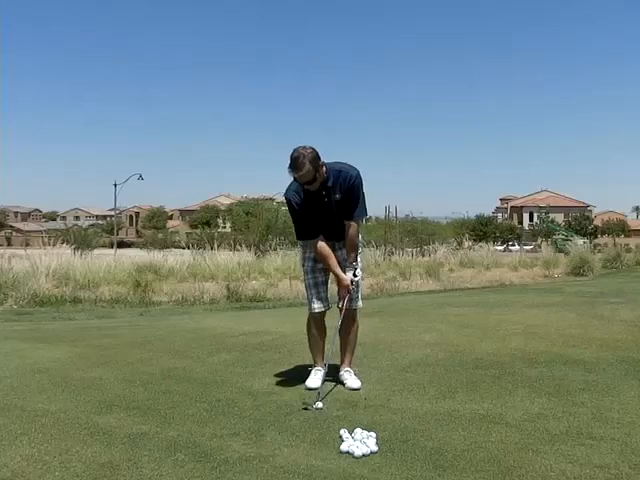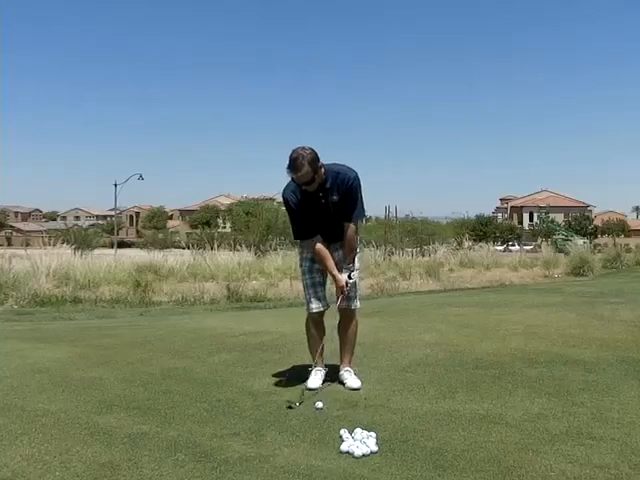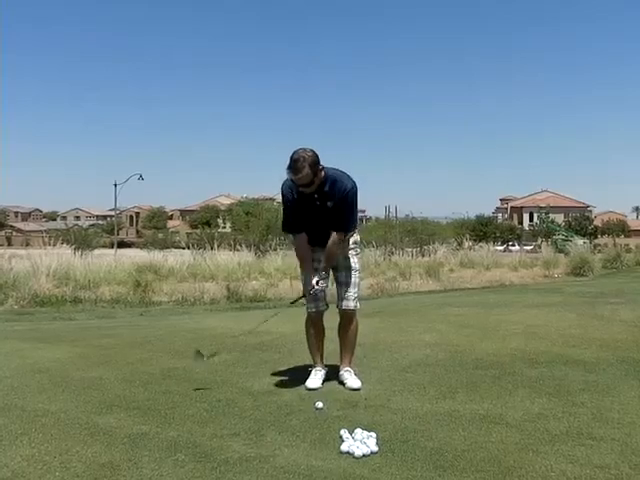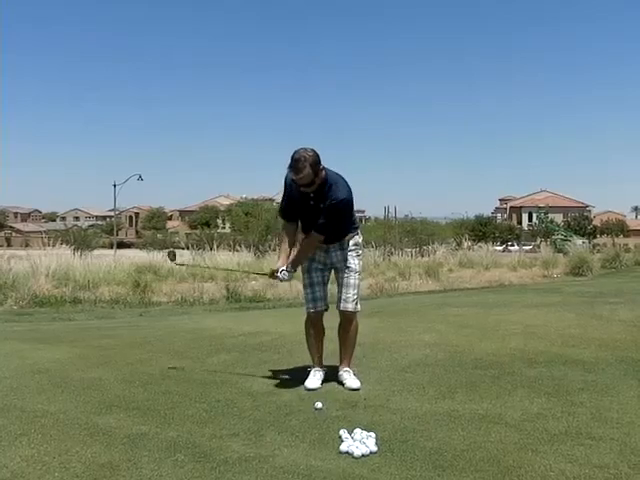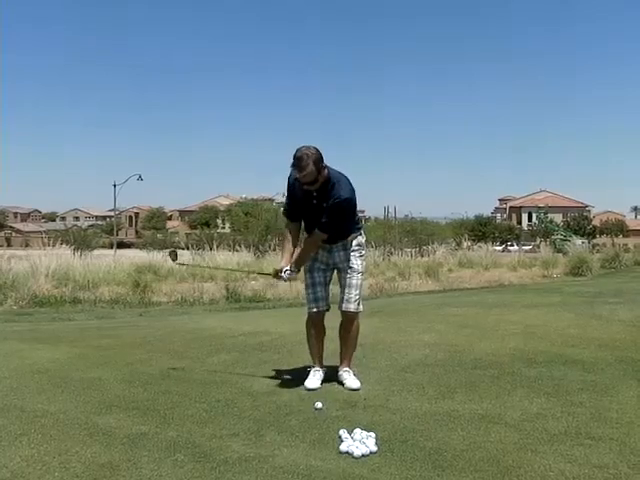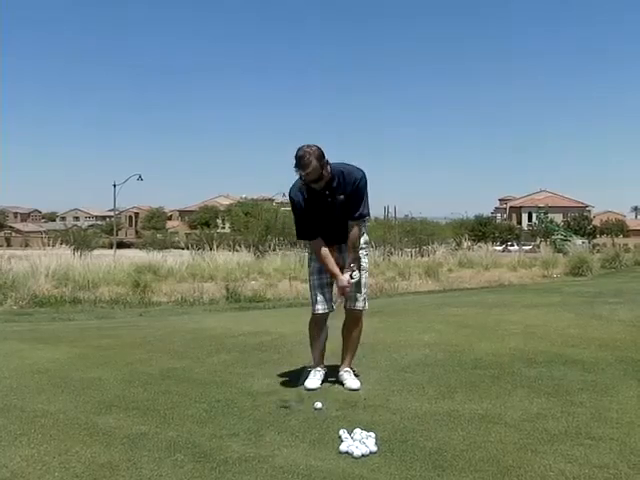
dt=0.2s
person 1, frame 1
left shoulder: (348, 176)
right shoulder: (294, 195)
left elbow: (352, 225)
right elbow: (315, 240)
left wrist: (350, 265)
right wrist: (339, 275)
left hip: (347, 244)
right hip: (315, 249)
left knee: (351, 308)
right knee: (316, 310)
left ankle: (346, 367)
right ankle: (318, 367)
person 1, frame 2
left shoulder: (346, 178)
right shoulder: (292, 194)
left elbow: (351, 227)
right elbow: (313, 240)
left wrist: (348, 267)
right wrist: (335, 275)
left hip: (345, 245)
right hip: (312, 249)
left knee: (348, 308)
right knee: (315, 311)
left ankle: (346, 367)
right ankle: (318, 366)
person 1, frame 3
left shoulder: (344, 185)
right shoulder: (289, 190)
left elbow: (338, 236)
right elbow: (299, 236)
left wrist: (329, 272)
right wrist: (309, 275)
left hip: (343, 245)
right hip: (311, 248)
left knee: (348, 309)
right knee: (314, 311)
left ankle: (346, 367)
right ankle: (318, 367)
person 1, frame 4
left shoulder: (339, 193)
right shoulder: (292, 181)
left elbow: (316, 237)
right elbow: (289, 222)
left wrist: (291, 266)
right wrist: (283, 259)
left hip: (345, 245)
right hip: (311, 249)
left knee: (348, 311)
right knee: (314, 312)
left ankle: (345, 368)
right ankle: (317, 367)
person 1, frame 5
left shoulder: (343, 193)
right shoulder: (295, 181)
left elbow: (319, 236)
right elbow: (293, 222)
left wrist: (295, 266)
right wrist: (287, 258)
left hip: (348, 245)
right hip: (317, 249)
left knee: (350, 311)
right knee: (316, 312)
left ankle: (345, 368)
right ankle: (317, 367)
person 1, frame 6
left shoulder: (353, 177)
right shoulder: (298, 193)
left elbow: (355, 226)
right elbow: (315, 242)
left wrist: (349, 267)
right wrist: (337, 276)
left hip: (354, 245)
right hip: (322, 249)
left knee: (355, 310)
right knee: (319, 312)
left ankle: (346, 368)
right ankle: (317, 367)
